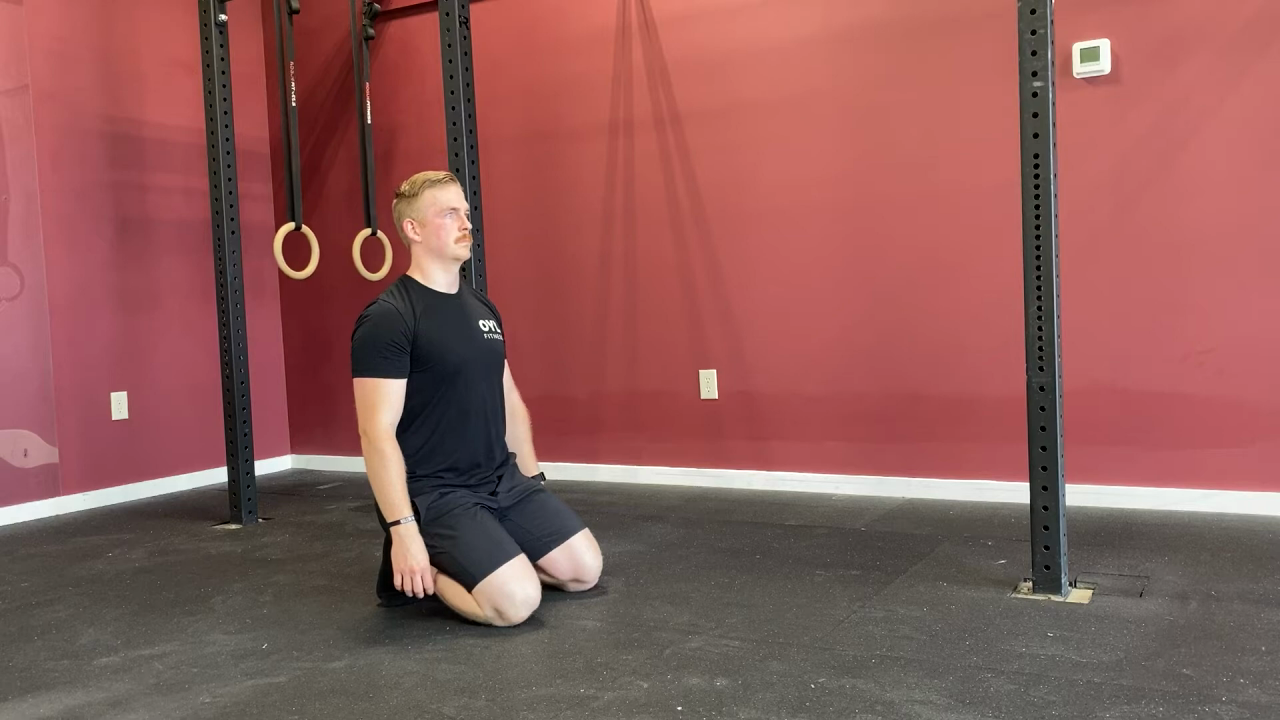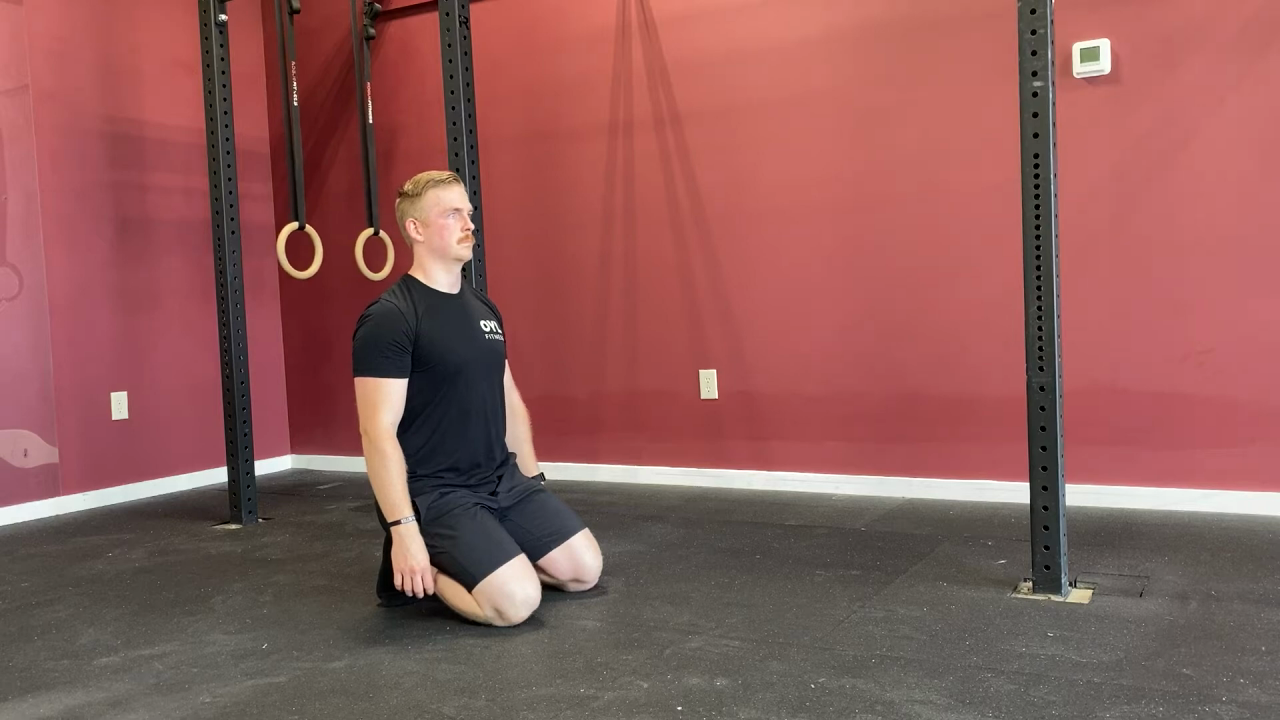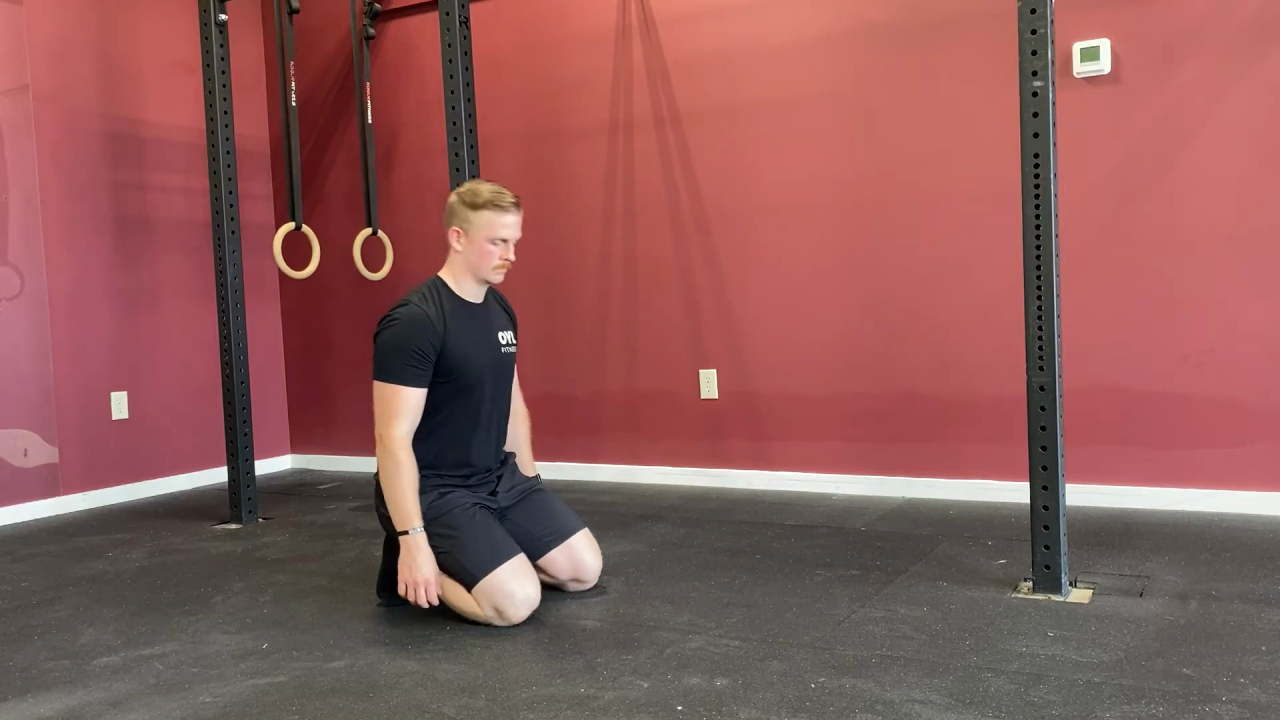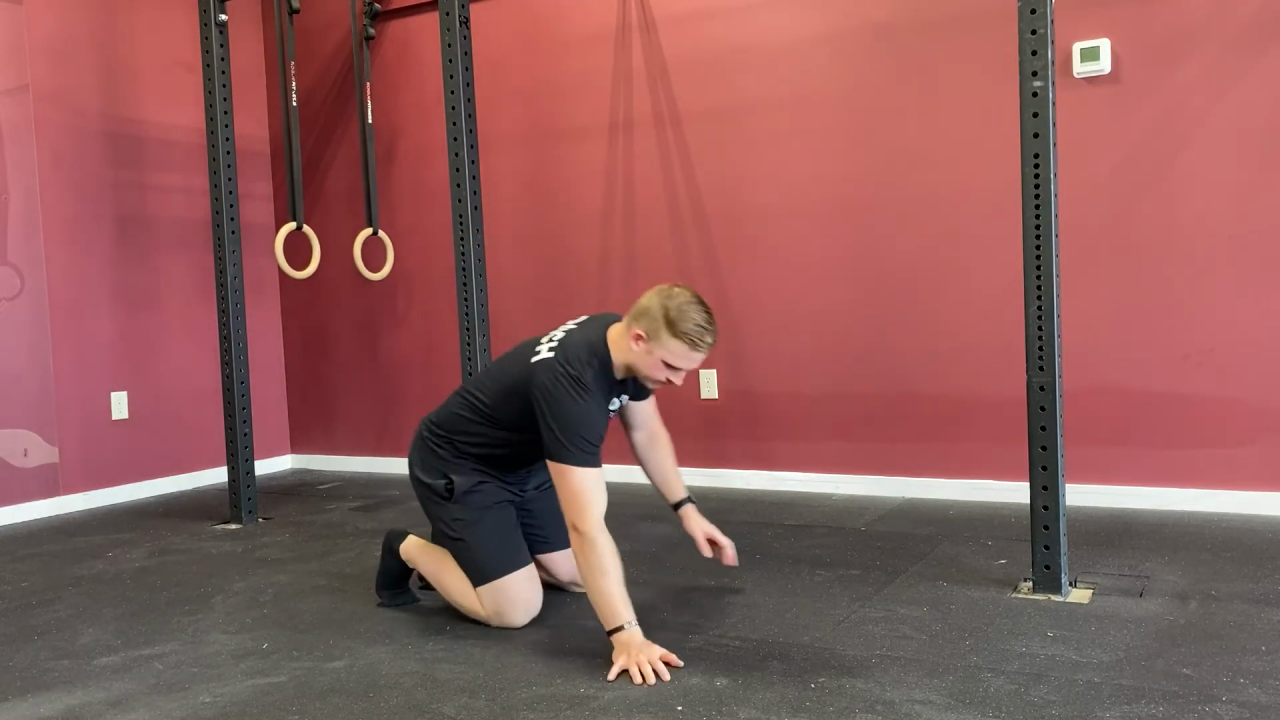
dt=0.7s
person 1, frame 1
left shoulder: (481, 307)
right shoulder: (388, 319)
right elbow: (377, 432)
left wrist: (533, 480)
right wrist: (404, 530)
left hip: (503, 479)
right hip: (434, 493)
left knee: (585, 569)
right knee: (516, 600)
left ankle: (470, 558)
right ankle: (413, 568)
person 1, frame 2
left shoulder: (483, 307)
right shoulder: (390, 318)
right elbow: (378, 432)
left wrist: (534, 482)
right wrist: (404, 530)
left hip: (502, 478)
right hip: (434, 492)
left knee: (584, 569)
right knee: (516, 601)
left ankle: (466, 556)
right ankle: (414, 567)
person 1, frame 3
left shoulder: (500, 309)
right shoulder: (414, 322)
right elbow: (393, 440)
left wrist: (531, 483)
right wrist: (412, 541)
left hip: (499, 477)
right hip: (433, 491)
left knee: (584, 569)
right knee: (516, 600)
left ankle: (468, 554)
right ankle: (410, 566)
person 1, frame 4
left shoulder: (629, 350)
right shoulder: (570, 383)
left elbow: (647, 432)
right elbow: (586, 524)
left wrist: (687, 509)
right wrist: (625, 633)
left hip: (521, 460)
right hip: (457, 467)
left knee: (580, 578)
right knee: (515, 609)
left ankle: (452, 533)
right ankle: (413, 552)
